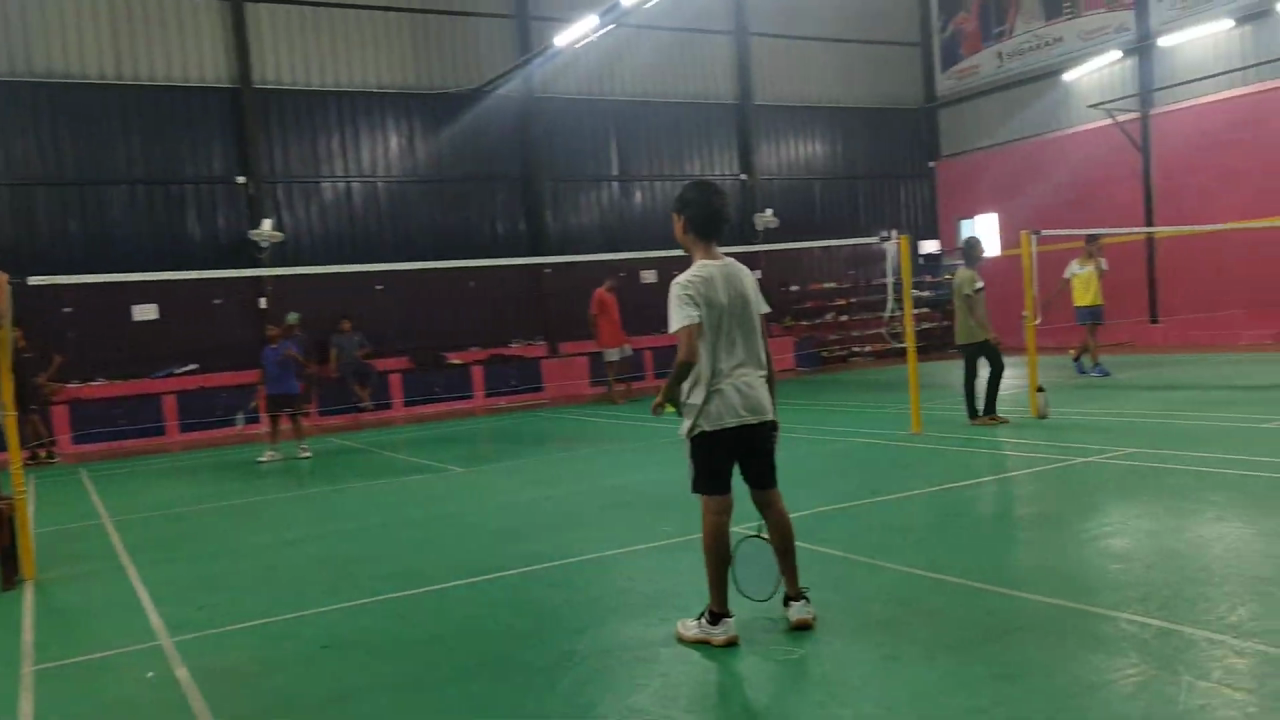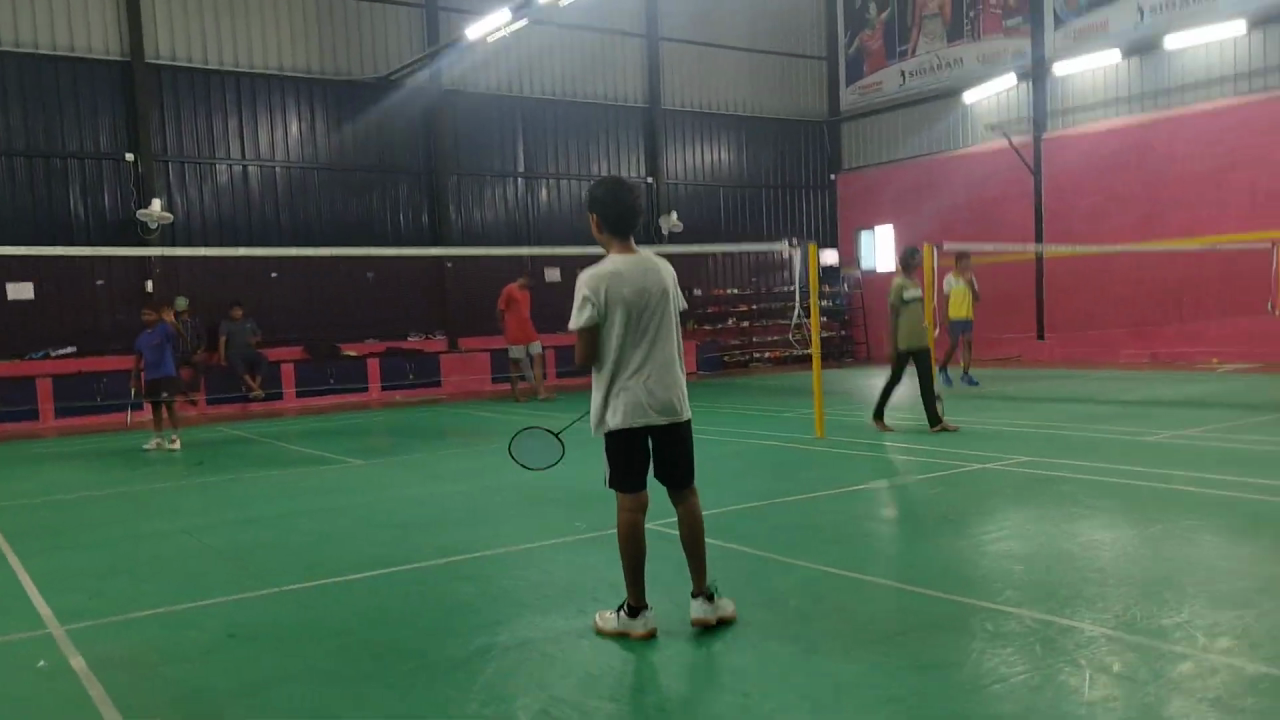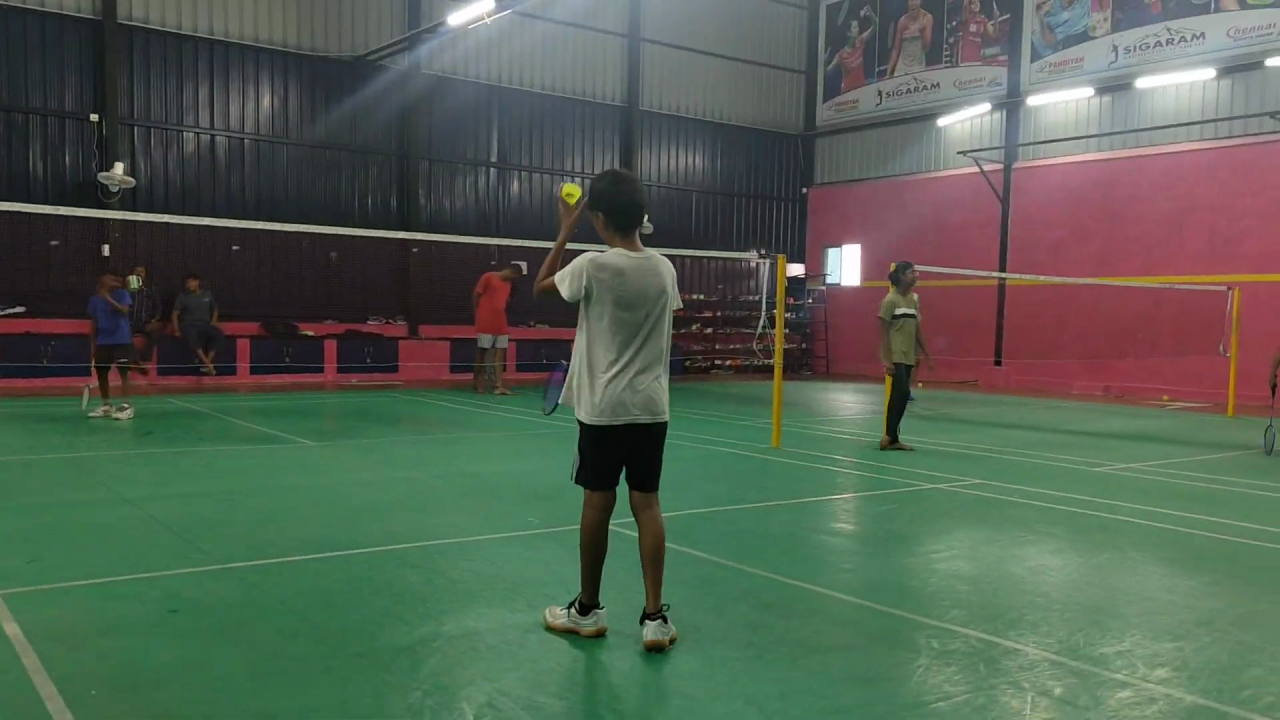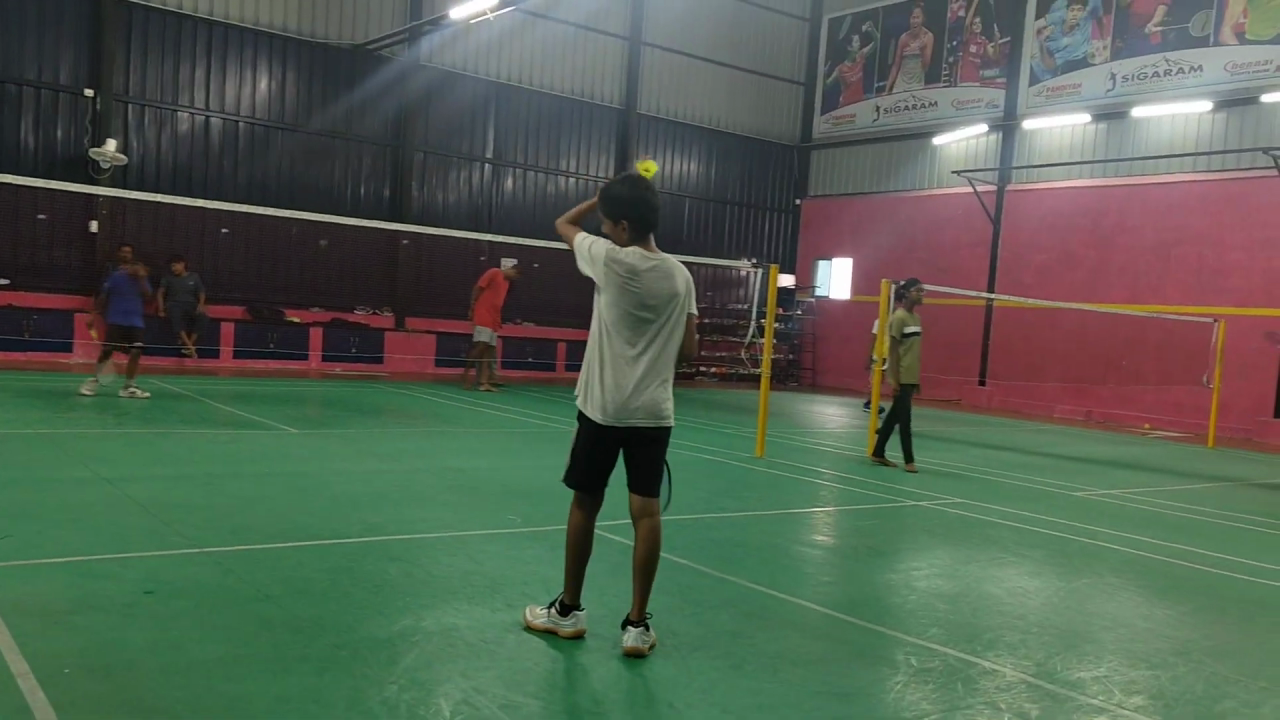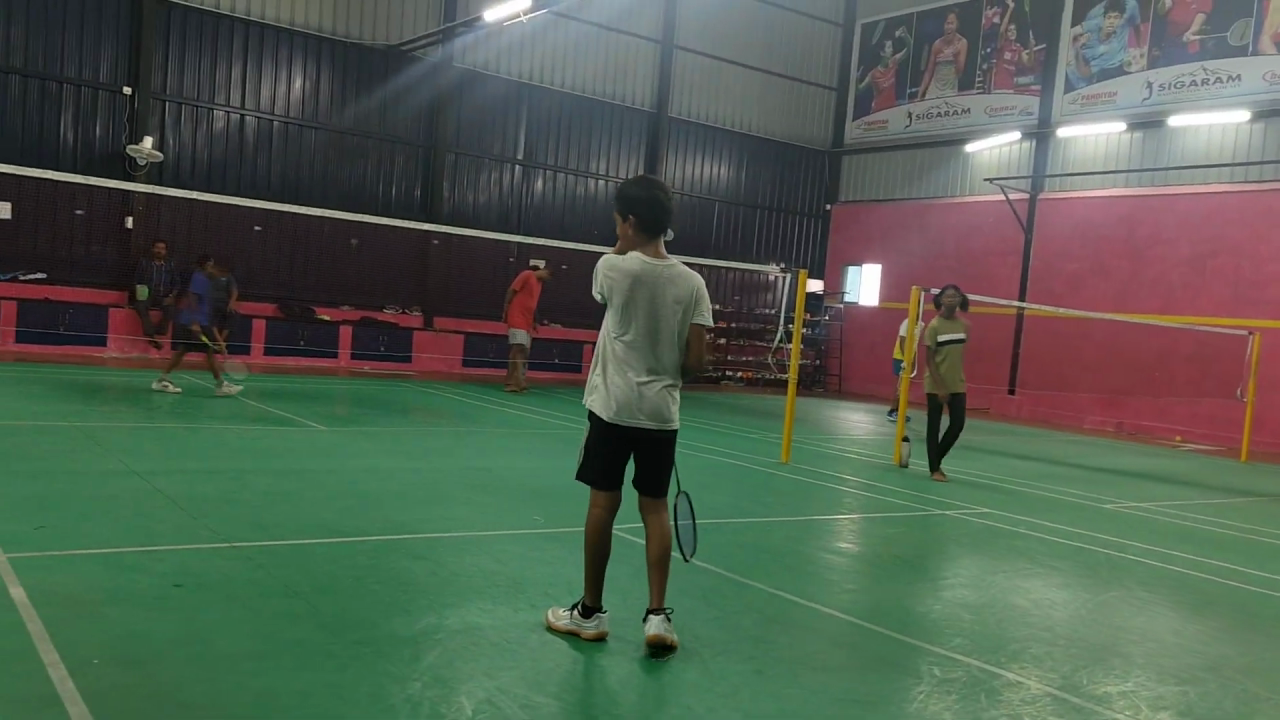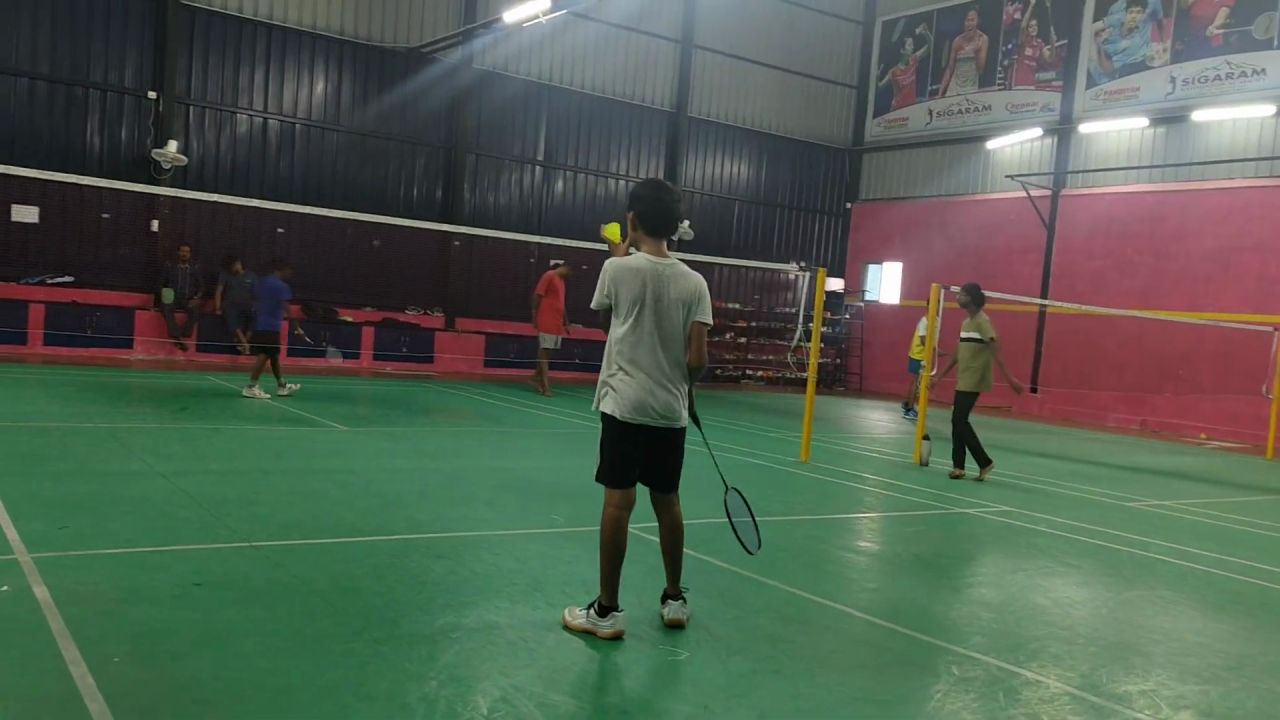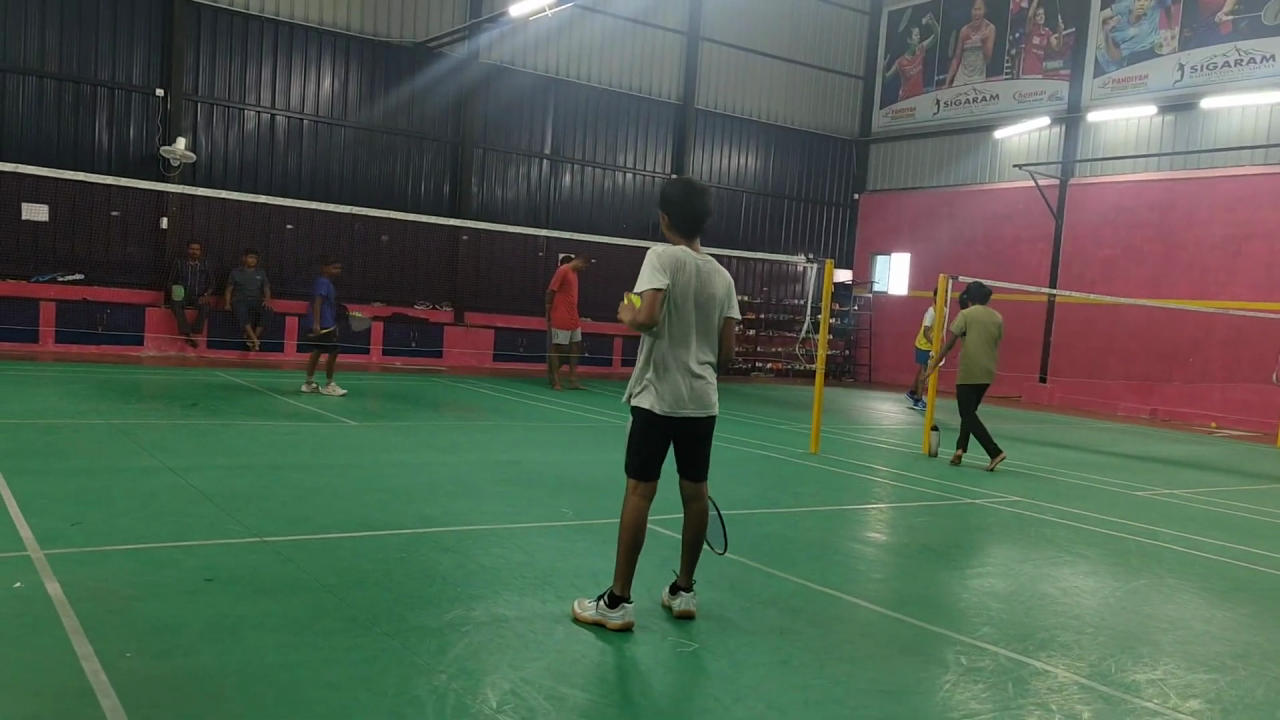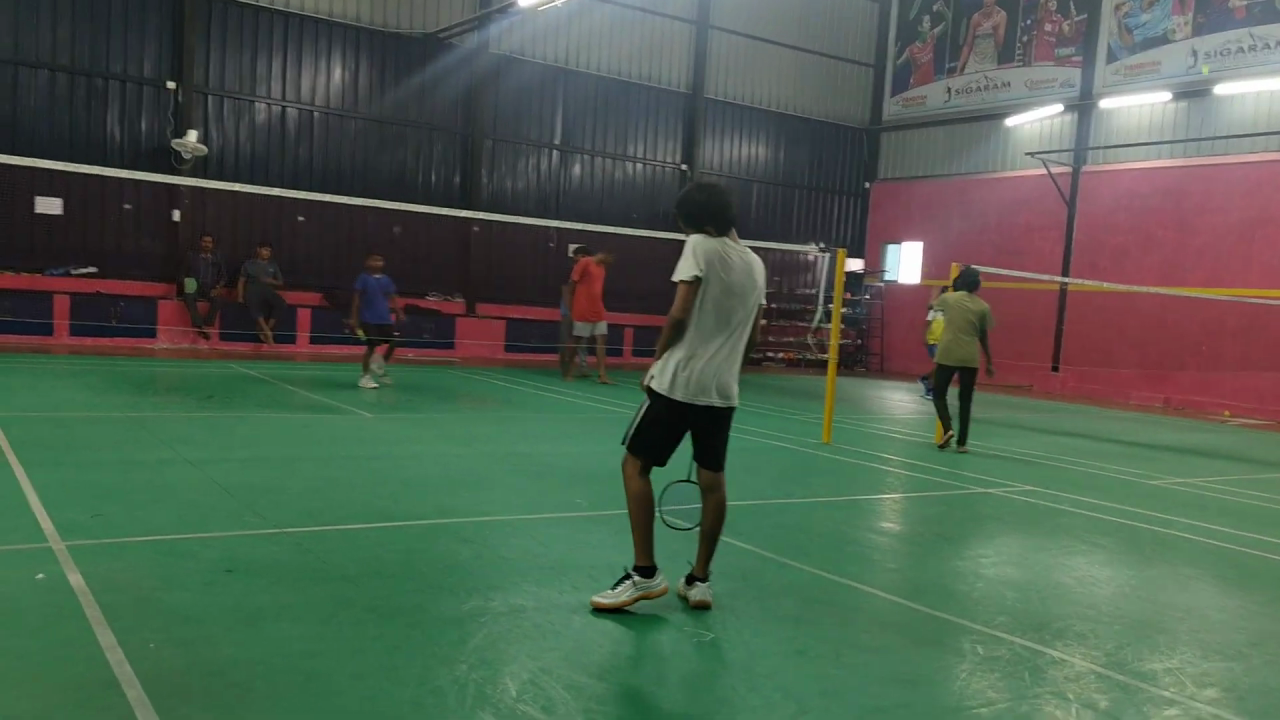
dt=0.4s
person 1, frame 1
left shoulder: (687, 284)
right shoulder: (745, 275)
left elbow: (687, 356)
right elbow: (763, 348)
left wrist: (667, 393)
right wrist: (772, 407)
left hip: (712, 412)
right hip: (755, 406)
left knee: (716, 509)
right knee: (770, 499)
left ankle: (719, 618)
right ankle: (797, 599)
person 1, frame 2
left shoulder: (594, 279)
right shoulder: (664, 270)
left elbow: (585, 358)
left hip: (623, 409)
right hip: (671, 402)
left knee: (631, 506)
right knee: (685, 497)
left ankle: (637, 611)
right ankle: (702, 596)
person 1, frame 3
left shoulder: (593, 268)
right shoulder: (665, 269)
left elbow: (541, 285)
left wrist: (565, 229)
left hip: (602, 407)
right hip: (652, 406)
left knee: (598, 504)
right knee: (647, 506)
left ankle: (588, 610)
right ankle: (655, 617)
person 1, frame 4
left shoulder: (610, 259)
right shoulder: (681, 276)
left elbow: (563, 224)
right elbow: (688, 351)
left wrist: (606, 200)
left hip: (603, 407)
right hip: (655, 411)
left knee: (585, 505)
right knee: (646, 512)
left ankle: (568, 609)
right ankle: (637, 624)
person 1, frame 5
left shoulder: (612, 268)
right shoulder: (692, 283)
right elbow: (696, 361)
left wrist: (623, 244)
left hip: (611, 406)
right hip: (662, 412)
left knee: (603, 505)
right knee: (656, 509)
left ankle: (591, 612)
right ankle: (657, 615)
person 1, frame 6
left shoulder: (617, 269)
right shoulder: (693, 282)
right elbow: (698, 360)
left hip: (623, 404)
right hip: (670, 410)
left knee: (618, 503)
right knee: (667, 503)
left ankle: (607, 610)
right ankle: (674, 599)
person 1, frame 7
left shoulder: (662, 257)
right shoulder: (722, 275)
left elbow: (648, 318)
right elbow: (727, 351)
left wrist: (627, 314)
left hip: (656, 397)
right hip: (703, 402)
left knee: (639, 492)
right knee: (695, 493)
left ankle: (617, 601)
right ankle: (683, 590)
person 1, frame 8
left shoulder: (701, 247)
right shoulder: (756, 264)
left elbow: (679, 315)
left wrist: (655, 363)
left hip: (677, 383)
right hip: (723, 390)
left knee: (636, 466)
right knee: (713, 483)
left ankle: (646, 571)
right ankle: (699, 581)
person 2, frame 1
left shoulder: (973, 273)
right shoulder: (965, 276)
right elbow: (973, 308)
left wrist: (987, 331)
right wrist: (988, 332)
left hip: (980, 333)
right hip: (969, 335)
left knee: (998, 367)
right knee: (970, 374)
left ankle: (989, 412)
right ankle: (974, 415)
person 2, frame 2
left shoulder: (915, 283)
right shoulder: (899, 284)
right elbow: (893, 317)
left wrist: (925, 336)
right wrist: (892, 346)
left hip: (920, 341)
right hip: (903, 342)
left knee: (927, 380)
right knee: (895, 379)
left ankle: (935, 421)
right ankle: (878, 417)
person 2, frame 3
left shoulder: (913, 302)
right shoulder: (890, 300)
left elbow: (917, 332)
right elbow: (884, 332)
left wrist: (926, 356)
right wrist: (887, 360)
left hip: (908, 357)
right hip: (895, 357)
left knee: (898, 395)
right knee: (902, 392)
left ankle: (892, 438)
right ankle: (889, 434)
person 2, frame 4
left shoulder: (916, 317)
right shoulder: (899, 317)
right elbow: (893, 351)
left wrist: (919, 379)
right wrist: (894, 380)
left hip: (912, 376)
right hip: (902, 376)
left knee: (895, 415)
right knee: (904, 416)
left ankle: (878, 453)
right ankle: (908, 460)
person 2, frame 5
left shoulder: (964, 325)
right shoulder: (934, 326)
right elbow: (929, 360)
right wrist: (940, 388)
left hip: (958, 385)
right hip: (935, 385)
left knee: (958, 423)
right knee: (934, 426)
left ankle: (936, 461)
right ankle: (934, 469)
person 2, frame 6
left shoulder: (982, 321)
right shoulder: (966, 322)
left elbow: (996, 350)
left wrist: (1008, 377)
right wrist: (942, 375)
left hip: (974, 380)
right hip: (964, 380)
left knee: (959, 420)
right knee: (959, 421)
left ankle: (980, 462)
right ankle: (959, 465)
person 2, frame 7
left shoulder: (965, 315)
right shoulder: (998, 318)
left elbow: (950, 342)
left wrist: (934, 364)
left hip: (969, 372)
right hip: (987, 373)
left knee: (968, 415)
right knee: (969, 413)
left ankle: (995, 452)
right ankle: (961, 449)
person 2, frame 8
left shoulder: (948, 298)
right shoulder: (984, 307)
left elbow: (935, 304)
right elbow: (984, 337)
right wrist: (990, 362)
left hip: (947, 356)
right hip: (971, 359)
left knee: (939, 395)
right knee: (965, 400)
left ankle: (948, 429)
right ankle: (961, 442)
